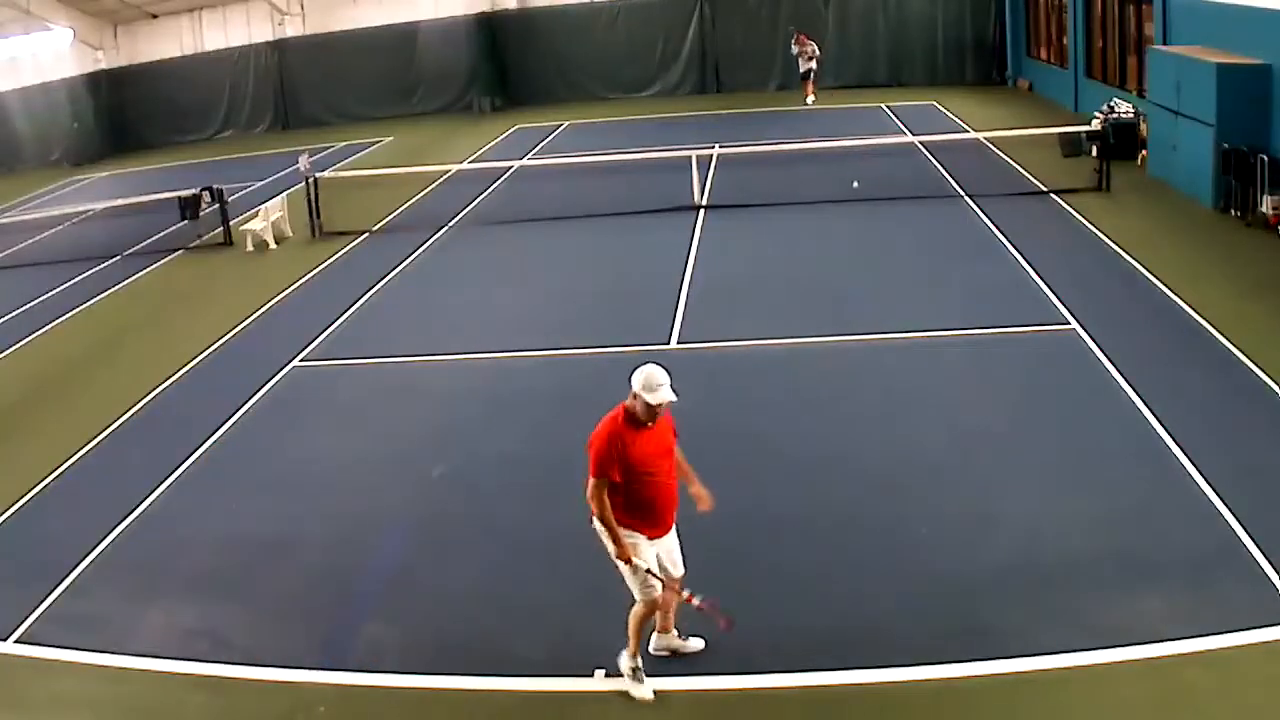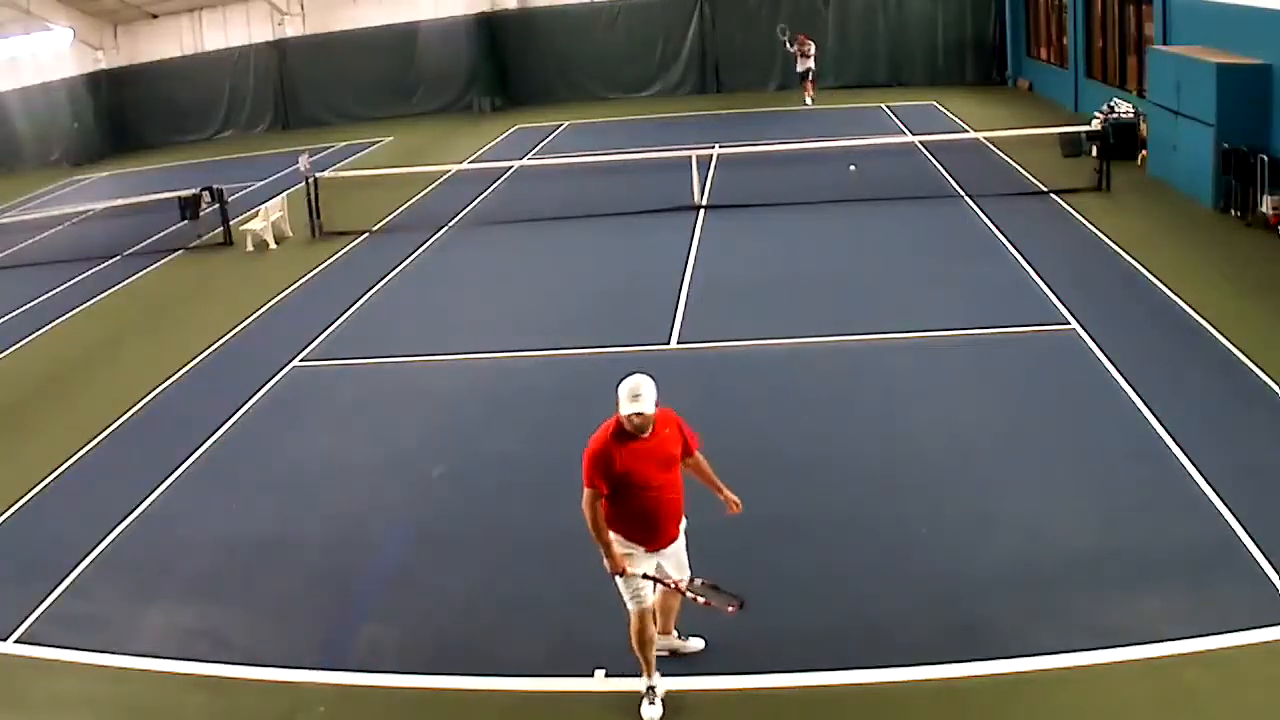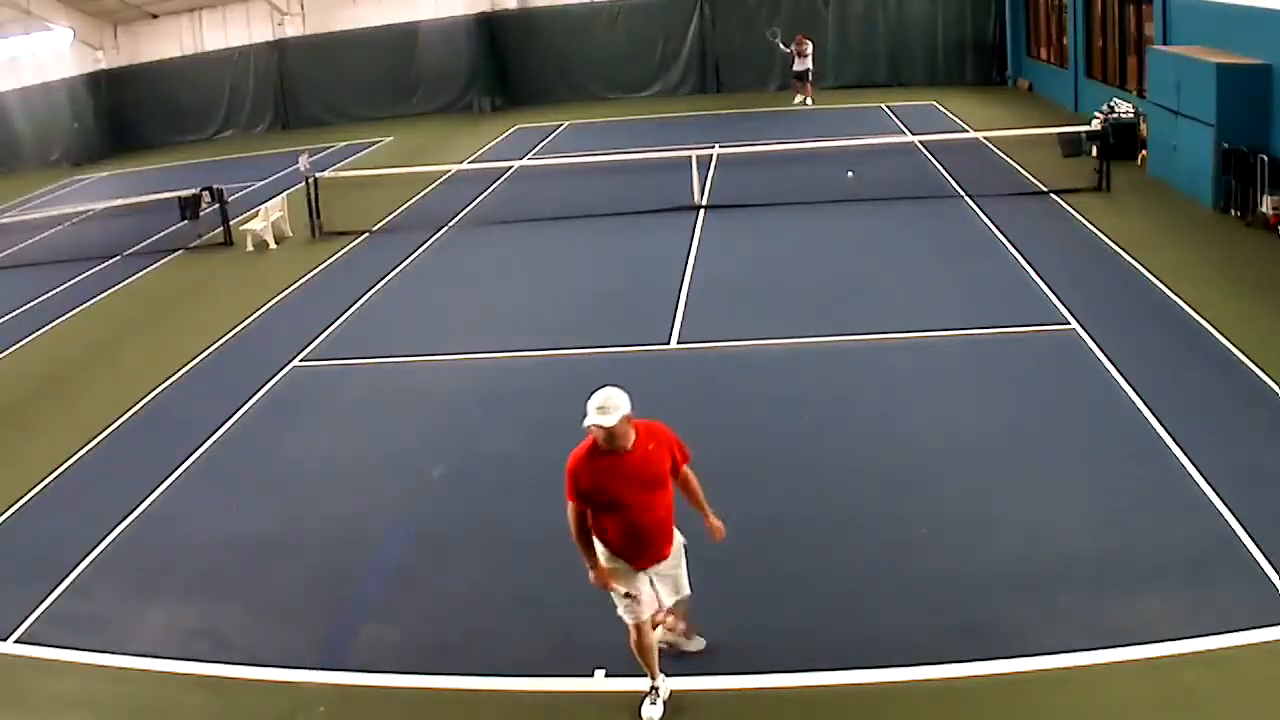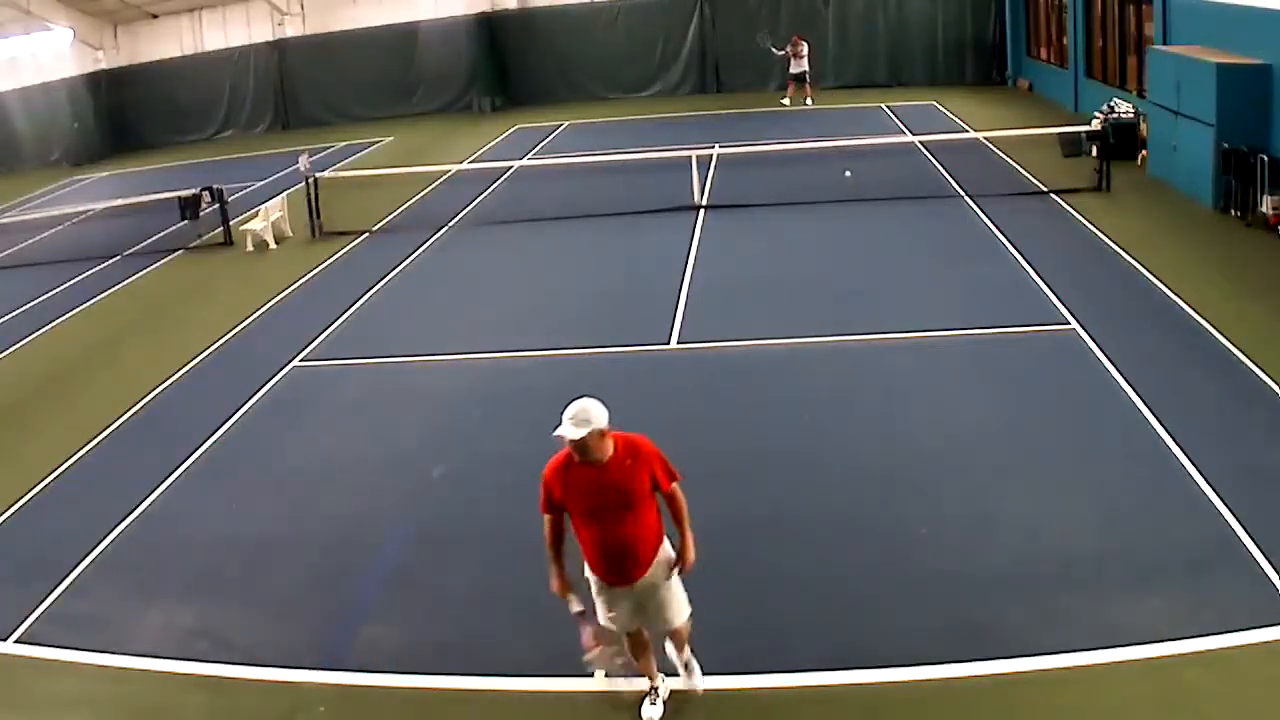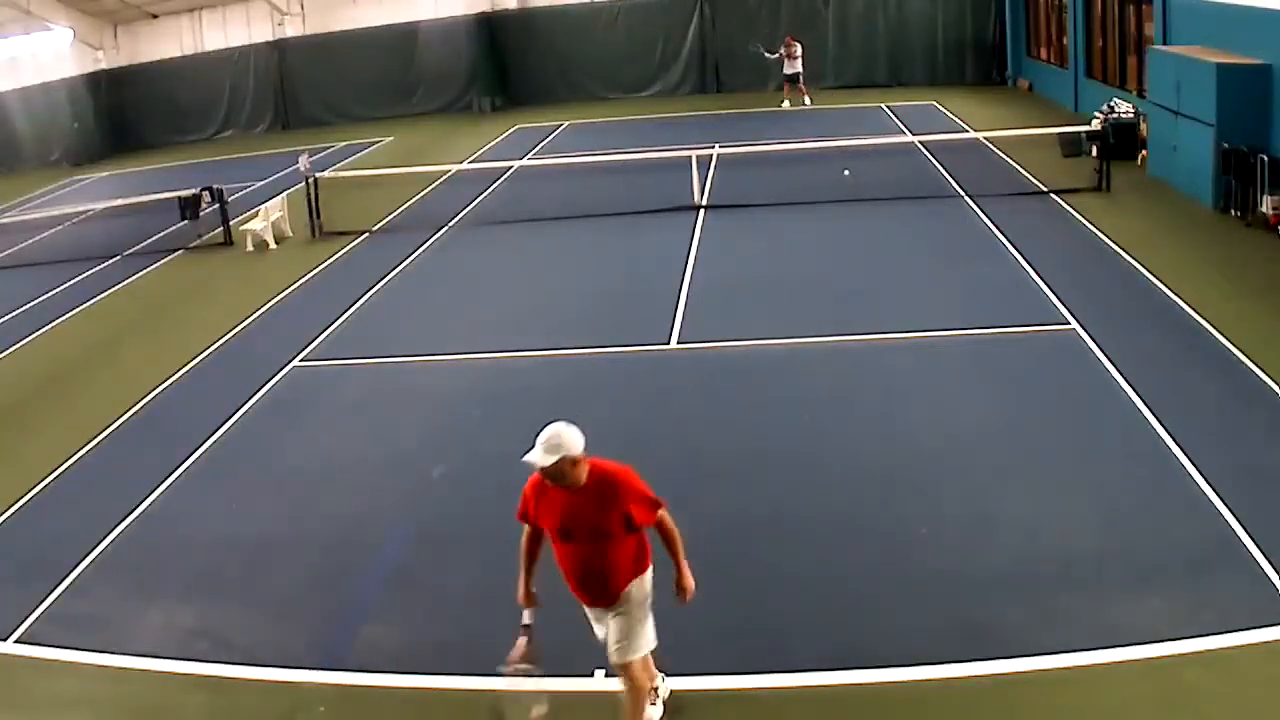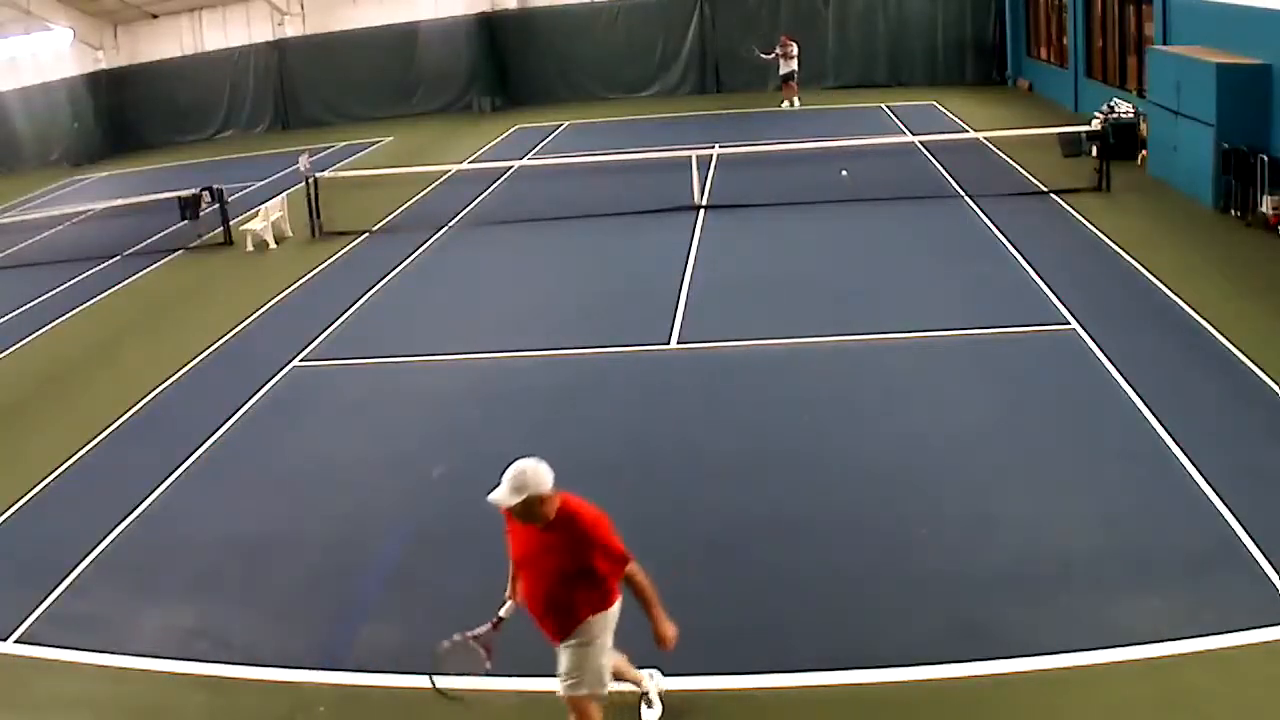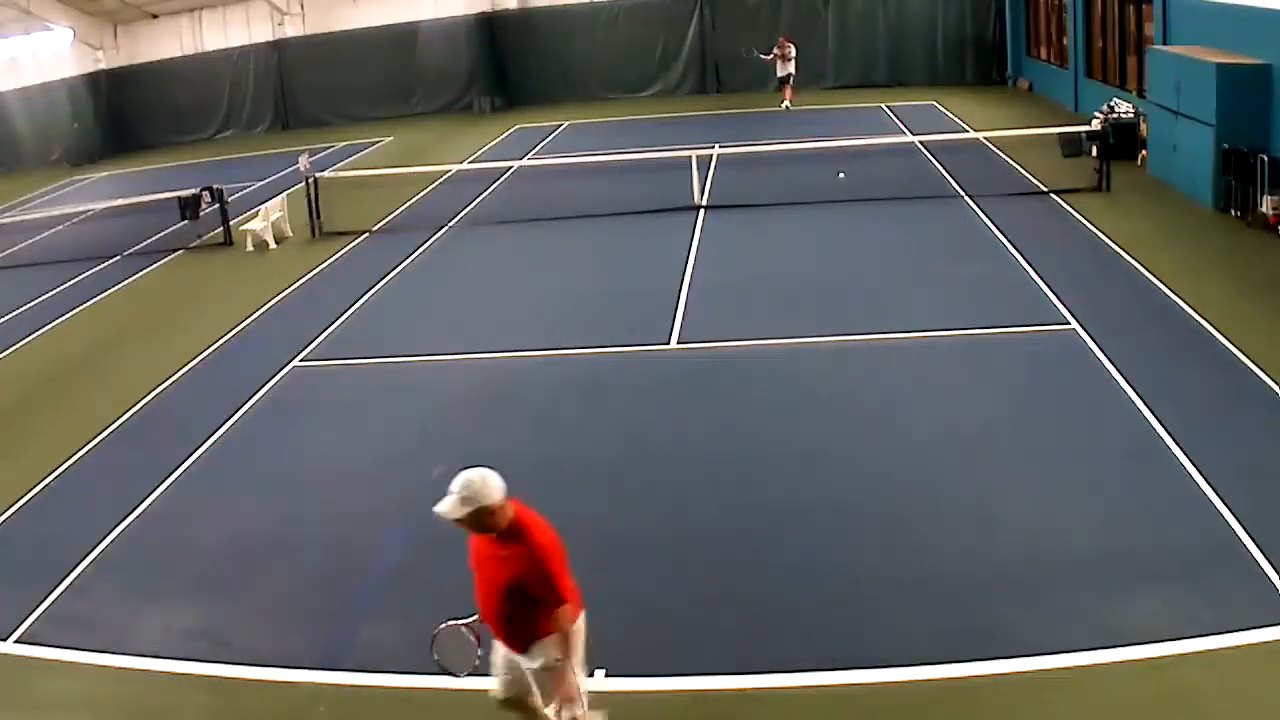
dt=0.2s
person 1, frame 1
left shoulder: (661, 416)
right shoulder: (611, 434)
right elbow: (596, 493)
left wrist: (694, 484)
right wrist: (617, 541)
left hip: (663, 523)
right hip: (628, 530)
left knee: (672, 581)
right knee: (651, 597)
left ankle: (665, 637)
right ankle: (631, 660)
person 1, frame 2
left shoulder: (671, 423)
right shoulder: (602, 446)
left elbow: (692, 457)
right elbow: (591, 503)
left wrist: (721, 491)
right wrist: (608, 552)
left hip: (671, 532)
right hip: (629, 543)
left knee: (674, 586)
right knee: (643, 612)
left ankle: (667, 637)
right ankle: (651, 684)
person 1, frame 3
left shoulder: (659, 437)
right shoulder: (580, 463)
left elbow: (683, 474)
right elbow: (577, 516)
left wrist: (707, 515)
right wrist: (594, 565)
left hip: (666, 546)
right hip: (618, 558)
left knee: (676, 601)
right knee: (639, 624)
left ankle: (670, 631)
right ankle: (656, 684)
person 1, frame 4
left shoulder: (641, 452)
right shoulder: (557, 472)
left elbow: (672, 491)
right elbow: (553, 522)
left wrist: (686, 540)
right wrist: (558, 572)
left hip: (651, 560)
right hip: (603, 573)
left knee: (676, 625)
right knee: (633, 632)
left ankle: (681, 652)
right ankle: (656, 684)
person 1, frame 5
left shoulder: (618, 482)
right shoulder: (536, 489)
left elbow: (661, 519)
right elbow: (531, 532)
left wrist: (681, 568)
right wrist: (525, 581)
left hip: (628, 582)
right hip: (586, 590)
left knee: (627, 664)
right knee: (630, 642)
right ankle: (655, 683)
person 1, frame 6
left shoulder: (586, 526)
right shoulder: (516, 512)
left elbow: (630, 572)
left wrist: (659, 620)
right wrist: (513, 583)
left hip: (591, 619)
right knee: (597, 663)
right ankle: (646, 681)
person 1, frame 7
left shoulder: (536, 547)
right shoulder: (490, 522)
left elbow: (563, 612)
left wrist: (565, 672)
left hip: (548, 638)
right knee: (512, 698)
